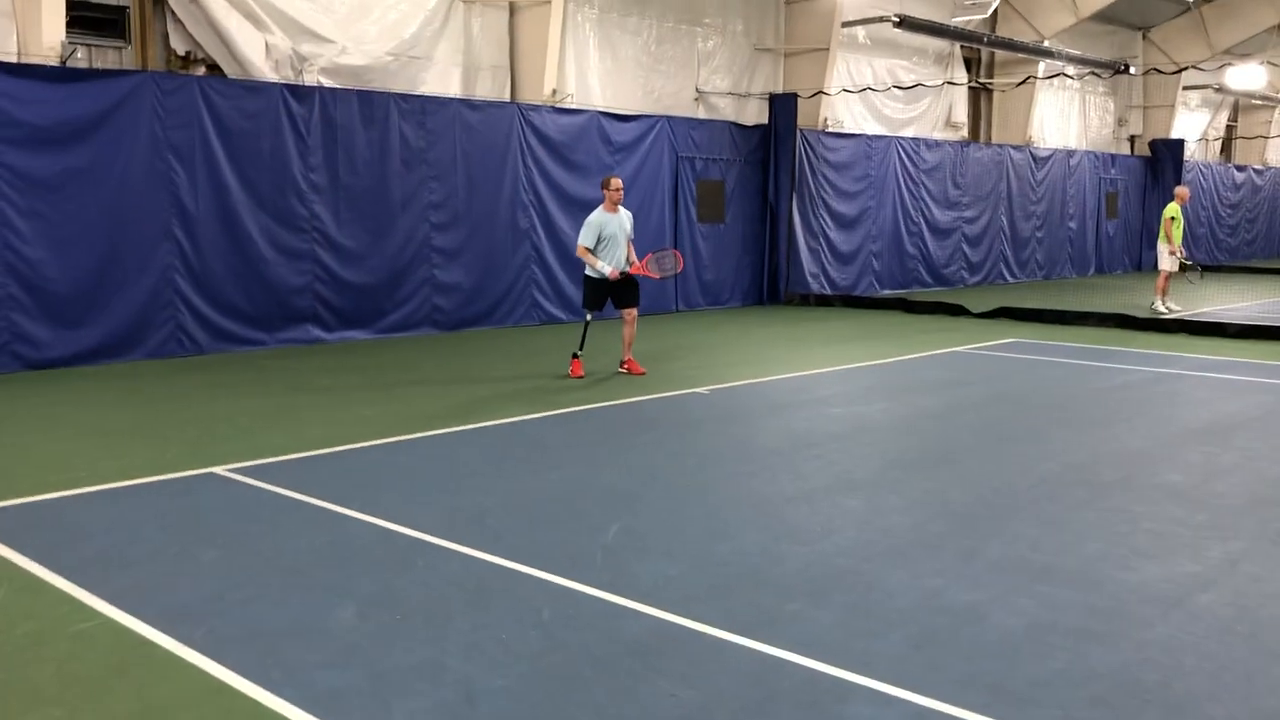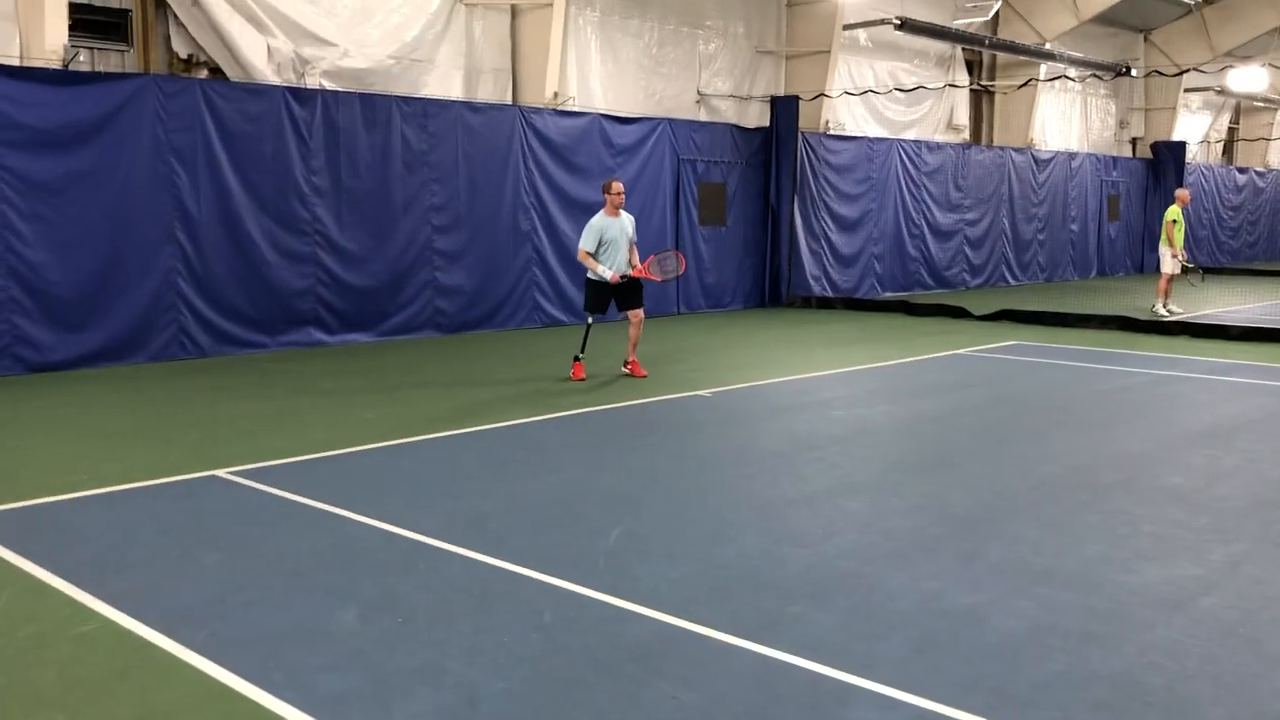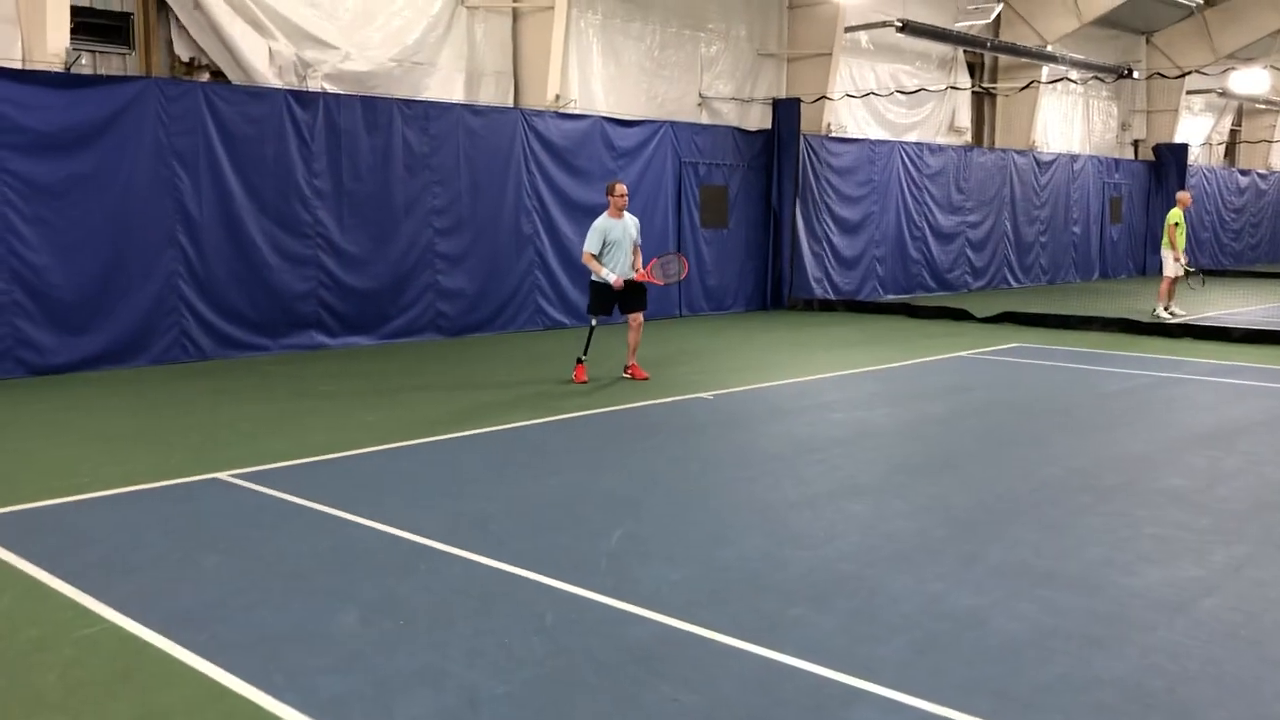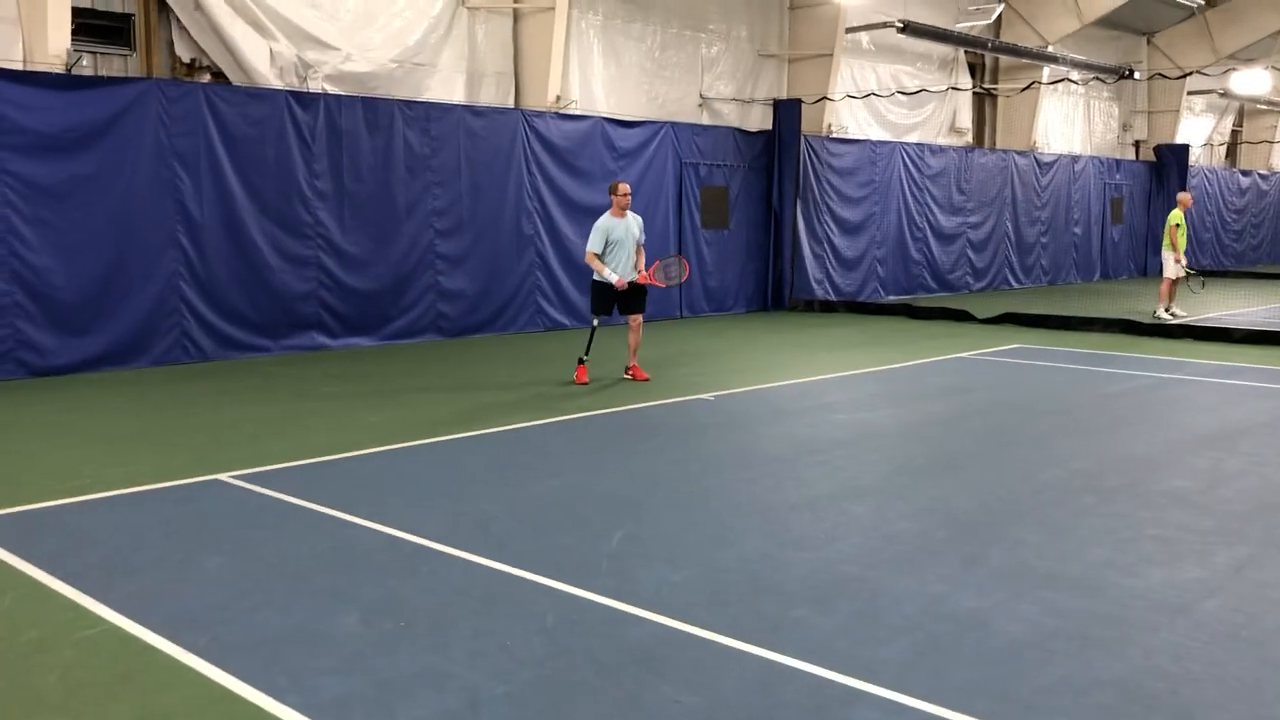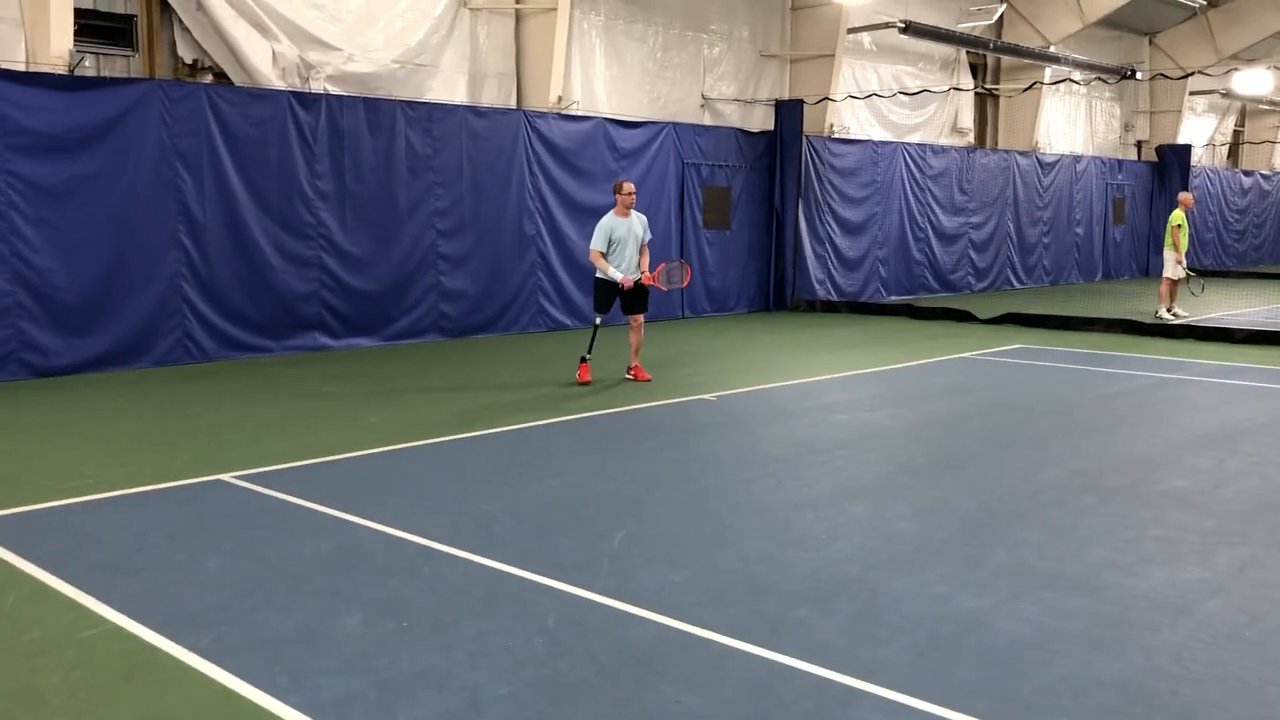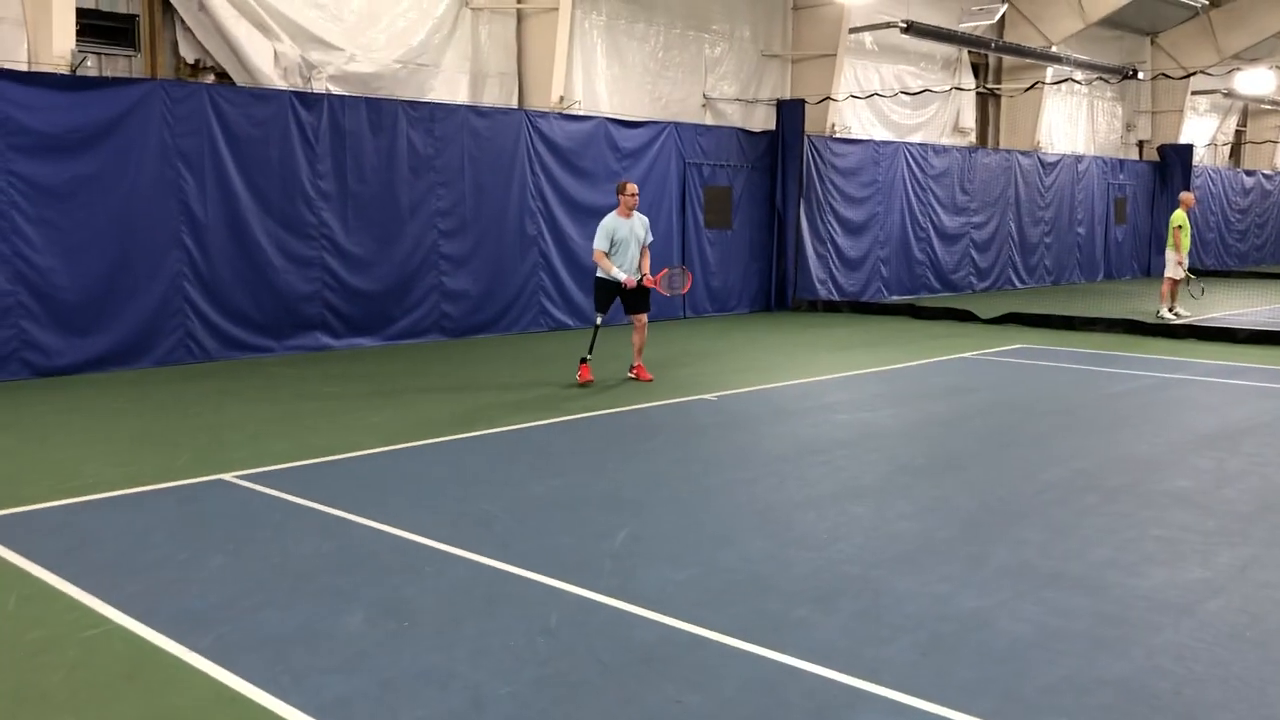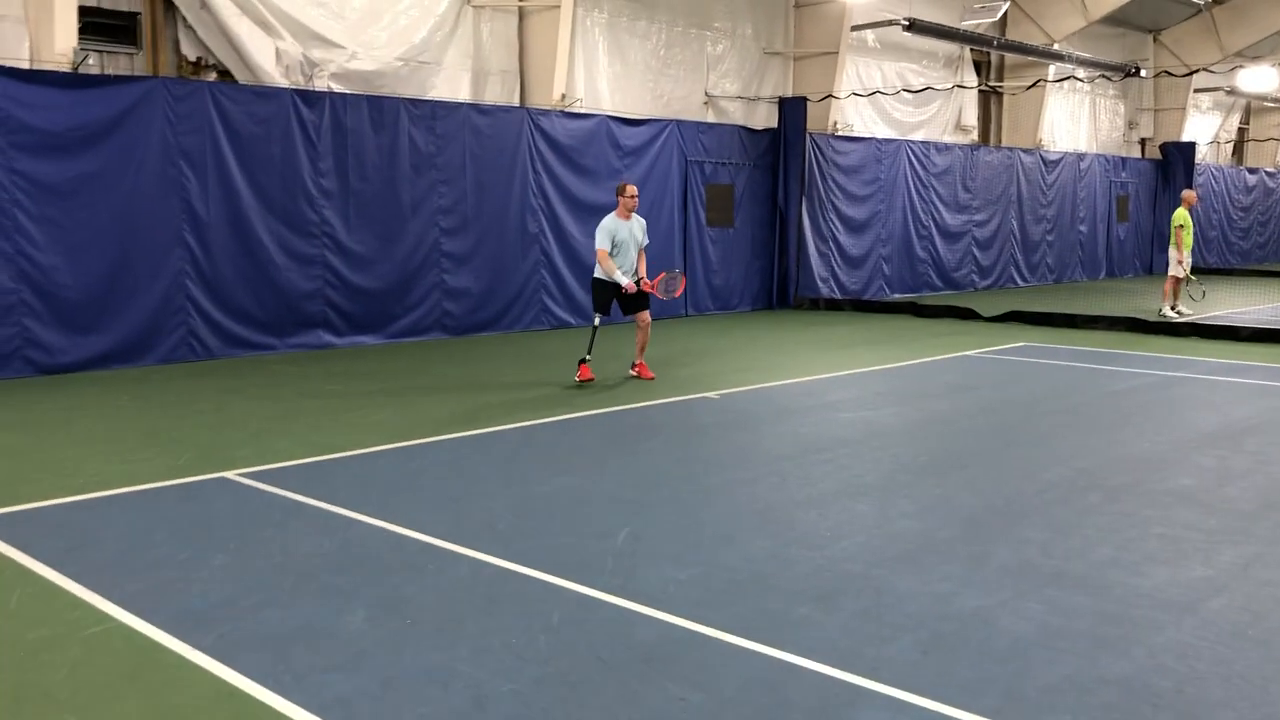
dt=0.1s
person 1, frame 1
left shoulder: (627, 216)
right shoulder: (595, 220)
right elbow: (581, 251)
left wrist: (633, 261)
right wrist: (606, 269)
left hip: (622, 276)
right hip: (597, 277)
left knee: (631, 315)
right knee: (589, 318)
left ankle: (626, 360)
right ankle: (576, 360)
person 1, frame 2
left shoulder: (629, 219)
right shoulder: (596, 224)
right elbow: (582, 255)
left wrist: (635, 264)
right wrist: (607, 273)
left hip: (625, 279)
right hip: (599, 281)
left knee: (637, 317)
right knee: (590, 321)
left ankle: (630, 361)
right ankle: (578, 362)
person 1, frame 3
left shoulder: (633, 221)
right shoulder: (600, 226)
right elbow: (587, 258)
left wrist: (638, 268)
right wrist: (610, 277)
left hip: (629, 281)
right hip: (602, 282)
left knee: (636, 321)
right knee: (594, 323)
left ankle: (630, 365)
right ankle: (580, 365)
person 1, frame 4
left shoulder: (636, 220)
right shoulder: (602, 225)
right elbow: (590, 258)
left wrist: (641, 270)
right wrist: (613, 277)
left hip: (631, 282)
right hip: (605, 282)
left knee: (636, 322)
right knee: (596, 323)
left ankle: (631, 366)
right ankle: (582, 366)
person 1, frame 5
left shoulder: (641, 220)
right shoulder: (606, 224)
left elbow: (644, 249)
right elbow: (594, 256)
left wrist: (644, 270)
right wrist: (618, 276)
left hip: (633, 280)
right hip: (607, 279)
left knee: (637, 322)
right knee: (598, 321)
left ankle: (633, 367)
right ankle: (584, 364)
person 1, frame 6
left shoulder: (643, 221)
right shoulder: (608, 224)
left elbow: (644, 251)
right elbow: (598, 256)
left wrist: (645, 273)
right wrist: (622, 276)
left hip: (634, 280)
right hip: (607, 279)
left knee: (641, 322)
right knee: (599, 321)
left ankle: (636, 366)
right ankle: (584, 365)
person 1, frame 7
left shoulder: (640, 223)
right shoulder: (607, 225)
right elbow: (602, 258)
left wrist: (642, 276)
right wrist: (623, 281)
left hip: (630, 281)
right hip: (605, 280)
left knee: (644, 320)
right knee: (598, 320)
left ankle: (638, 364)
right ankle: (583, 366)
